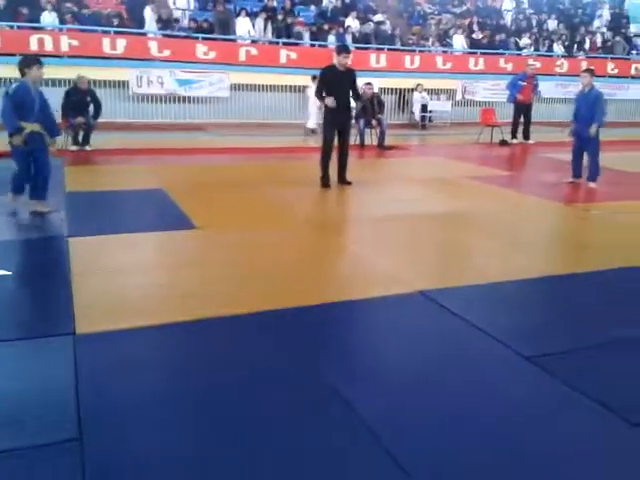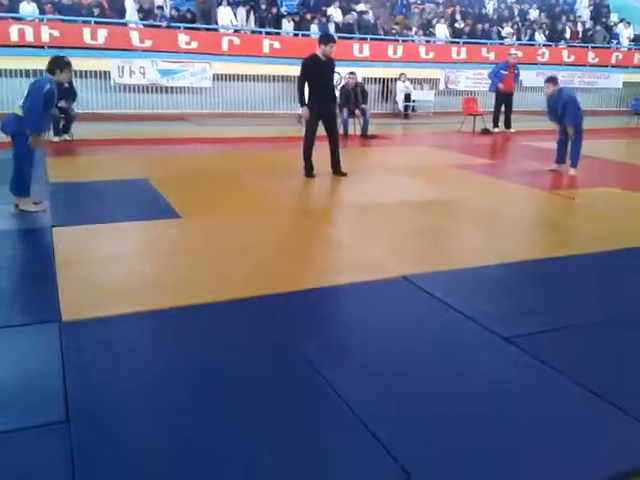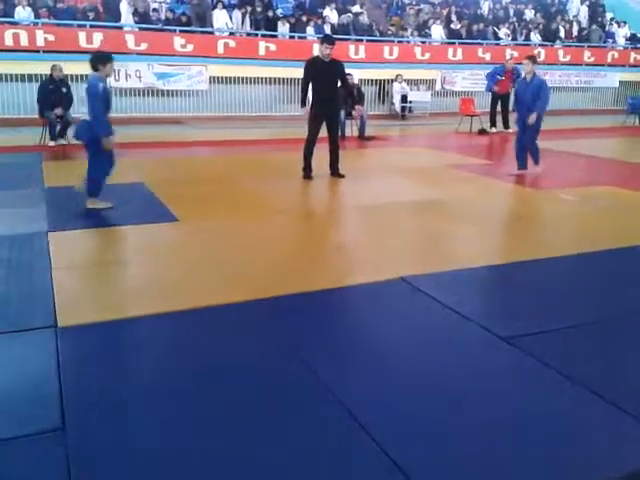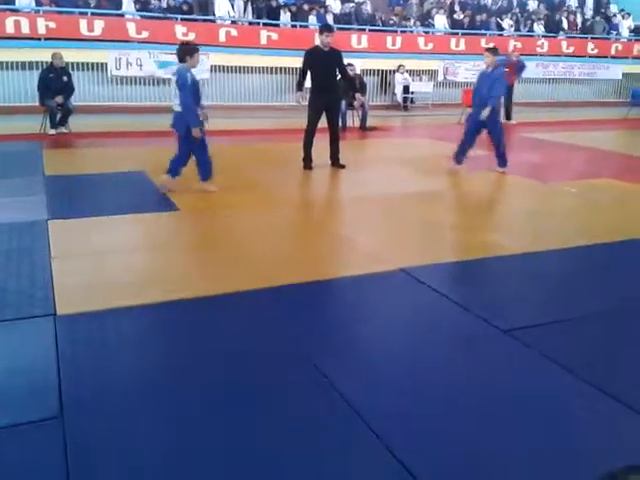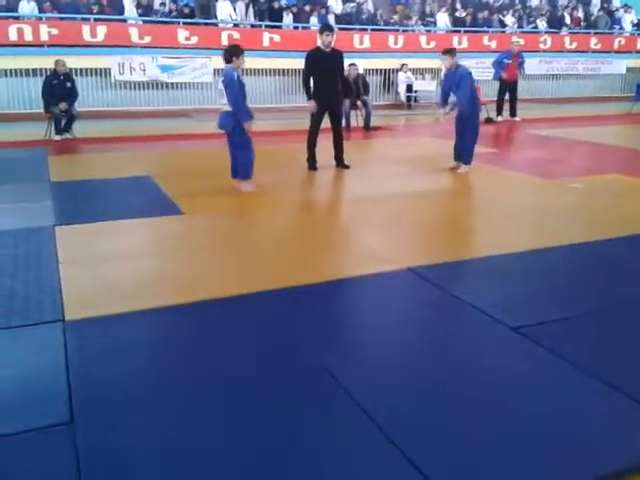
dt=0.7s
person 1, frame 1
left shoulder: (38, 93)
right shoulder: (16, 89)
left elbow: (47, 116)
left wrist: (53, 134)
right wrist: (15, 134)
left hip: (38, 137)
right hip: (20, 137)
left knee: (43, 170)
right knee: (24, 170)
left ankle: (38, 202)
right ankle: (14, 196)
person 1, frame 2
left shoulder: (50, 86)
right shoulder: (43, 85)
left elbow: (43, 112)
right elbow: (32, 110)
left wrist: (38, 132)
right wrist: (34, 133)
left hip: (23, 126)
right hip: (20, 126)
left knee: (24, 162)
right knee: (24, 163)
left ankle: (21, 198)
right ankle: (23, 201)
person 1, frame 3
left shoulder: (96, 82)
right shoulder: (97, 85)
right elbow: (98, 113)
left wrist: (106, 133)
right wrist: (106, 136)
left hip: (93, 129)
right hip: (93, 130)
left knee: (106, 161)
right knee: (98, 164)
left ankle: (91, 192)
right ankle: (92, 199)
person 1, frame 4
left shoulder: (180, 72)
right shoulder: (186, 75)
right elbow: (188, 102)
left wrist: (199, 109)
right wrist: (195, 125)
left hip: (183, 117)
right hip: (188, 120)
left knee: (185, 151)
right knee: (201, 151)
left ankle: (169, 177)
right ankle: (206, 182)
person 1, frame 5
left shoulder: (226, 73)
right shoulder: (232, 75)
right elbow: (237, 101)
left wrist: (244, 117)
right wrist: (245, 119)
left hip: (229, 117)
right hip: (234, 119)
left knee: (237, 149)
right knee: (245, 149)
left ankle: (238, 179)
right ankle: (245, 181)
person 2, frame 1
left shoulder: (351, 73)
right shoulder: (327, 72)
left elbow: (354, 90)
right elbow: (318, 91)
left wrist: (359, 101)
right wrist: (324, 99)
left hip: (346, 114)
right hip: (331, 114)
left knee: (344, 147)
right knee: (327, 146)
left ankle: (342, 176)
right ankle: (325, 178)
person 2, frame 2
left shoulder: (331, 62)
right shoulder: (309, 62)
right elbow: (301, 84)
left wrist: (334, 102)
right wrist: (303, 106)
left hip: (329, 106)
right hip: (314, 106)
left knee: (334, 137)
right knee: (310, 138)
left ankle: (336, 167)
right ankle: (308, 168)
person 2, frame 3
left shoulder: (338, 64)
right shoulder: (312, 63)
left elbow: (346, 85)
right elbow: (305, 85)
left wrist: (355, 103)
right wrist: (304, 105)
left hip: (334, 108)
right hip: (317, 107)
left knee: (334, 139)
right knee: (311, 139)
left ankle: (334, 169)
right ankle: (307, 170)
person 2, frame 4
left shoulder: (336, 53)
right shoulder: (311, 53)
left elbow: (344, 74)
right elbow: (303, 72)
left wrist: (356, 91)
right wrist: (299, 90)
left hip: (334, 97)
right hip: (316, 97)
left knee: (334, 130)
right knee: (311, 129)
left ankle: (335, 159)
right ankle: (307, 160)
person 2, frame 5
left shoulder: (338, 54)
right shoulder: (312, 54)
left elbow: (342, 76)
right elbow: (306, 78)
left wrist: (345, 95)
right wrist: (310, 98)
left hip: (335, 98)
right hip: (319, 98)
left knee: (338, 130)
right knee: (314, 130)
left ankle: (339, 160)
right ankle: (311, 161)
person 3, frame 1
left shoulder: (597, 94)
right shoulder: (579, 94)
left elbow: (600, 112)
left wrist: (595, 125)
right wrist: (574, 125)
left hip: (591, 130)
right hip: (579, 129)
left knee: (593, 155)
right knee: (576, 153)
left ankle: (592, 180)
right ankle: (576, 177)
person 3, frame 2
left shoulder: (567, 96)
right shoulder: (550, 97)
left elbow: (571, 114)
right elbow: (551, 113)
left wrist: (570, 128)
right wrist: (558, 124)
left hip: (575, 121)
right hip: (563, 120)
left knee: (575, 142)
right knee: (561, 141)
left ankle: (573, 167)
right ankle: (559, 164)
person 3, frame 3
left shoulder: (540, 82)
right shoulder: (520, 82)
left elbow: (544, 100)
left wrist: (536, 113)
right wrist: (517, 112)
left hip: (533, 116)
right hip: (523, 115)
left knee: (529, 142)
right knee: (519, 142)
left ankle: (537, 163)
right ankle: (521, 167)
person 3, frame 4
left shoulder: (499, 74)
right shoulder: (482, 74)
left elbow: (497, 93)
left wrist: (488, 109)
right wrist: (474, 107)
left hip: (491, 112)
right hip: (477, 111)
left knee: (497, 139)
right knee: (468, 136)
left ankle: (502, 164)
right ankle: (458, 160)
person 3, frame 5
left shoulder: (463, 73)
right shoulder: (447, 74)
left elbow: (464, 94)
right elbow: (445, 93)
left wrist: (453, 109)
right wrist: (443, 108)
left hip: (471, 108)
right hip: (461, 106)
left knee: (470, 136)
right knee: (460, 135)
left ankle: (466, 163)
right ankle: (458, 160)
